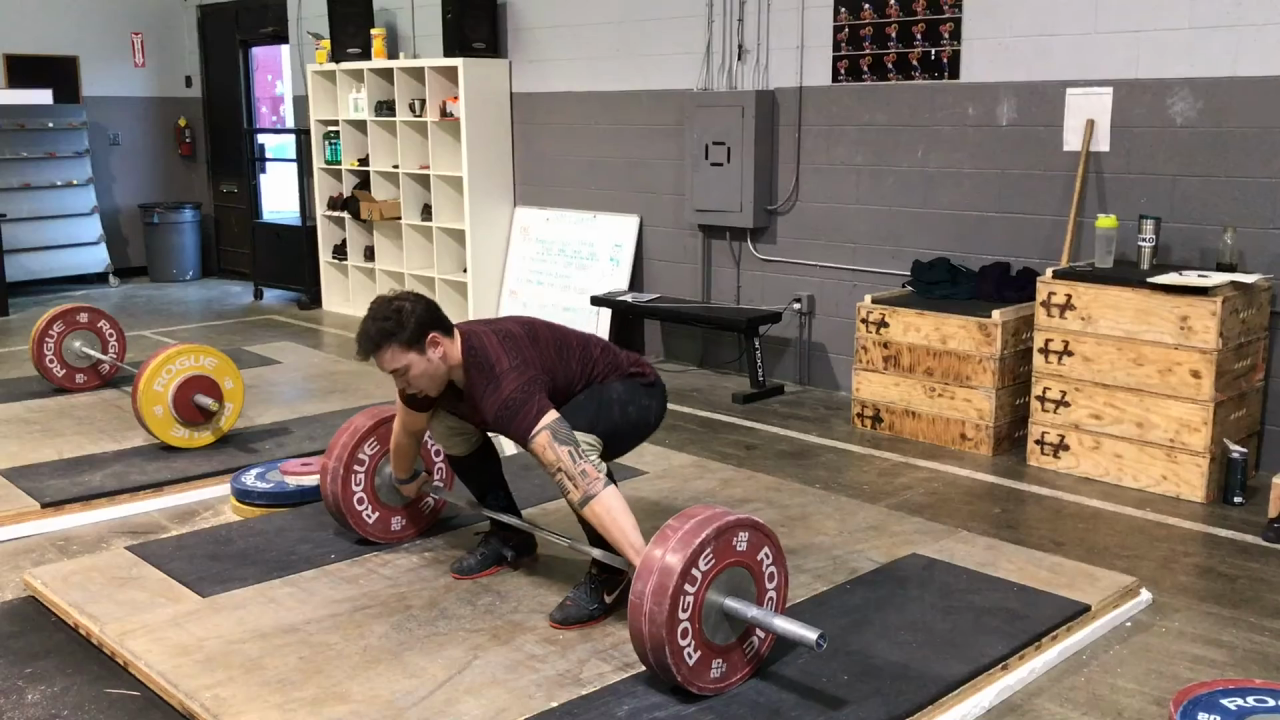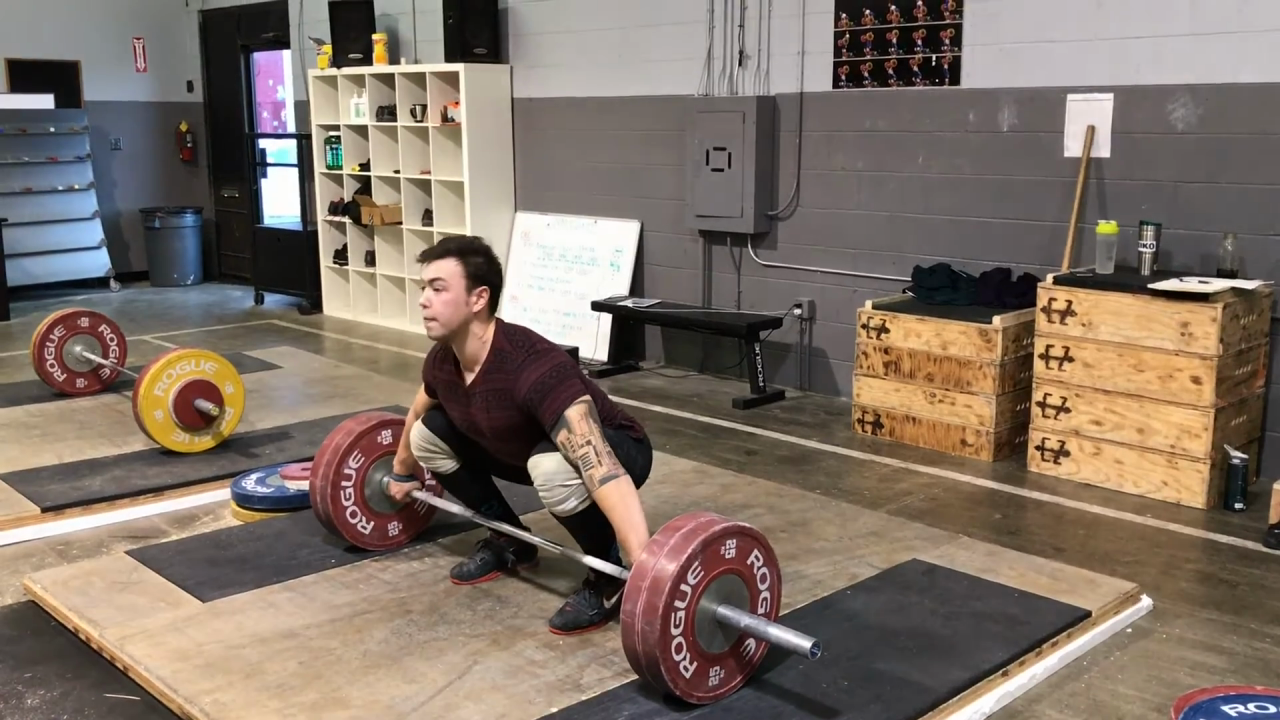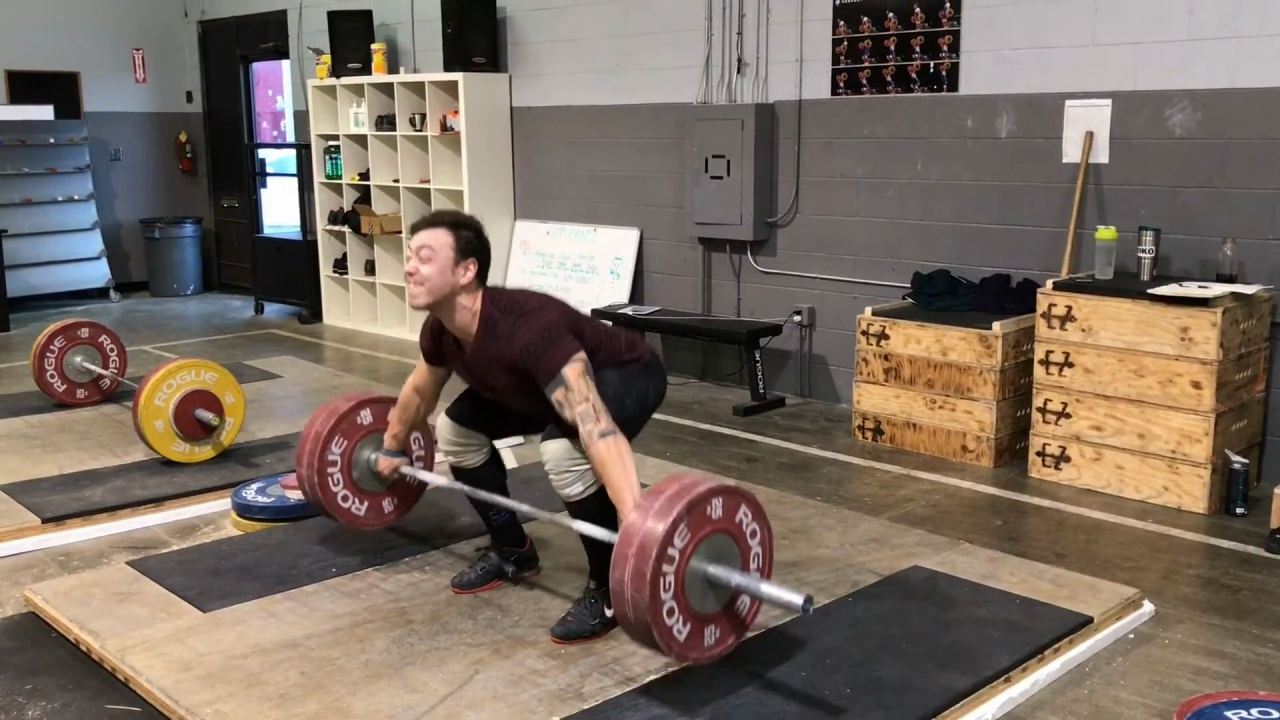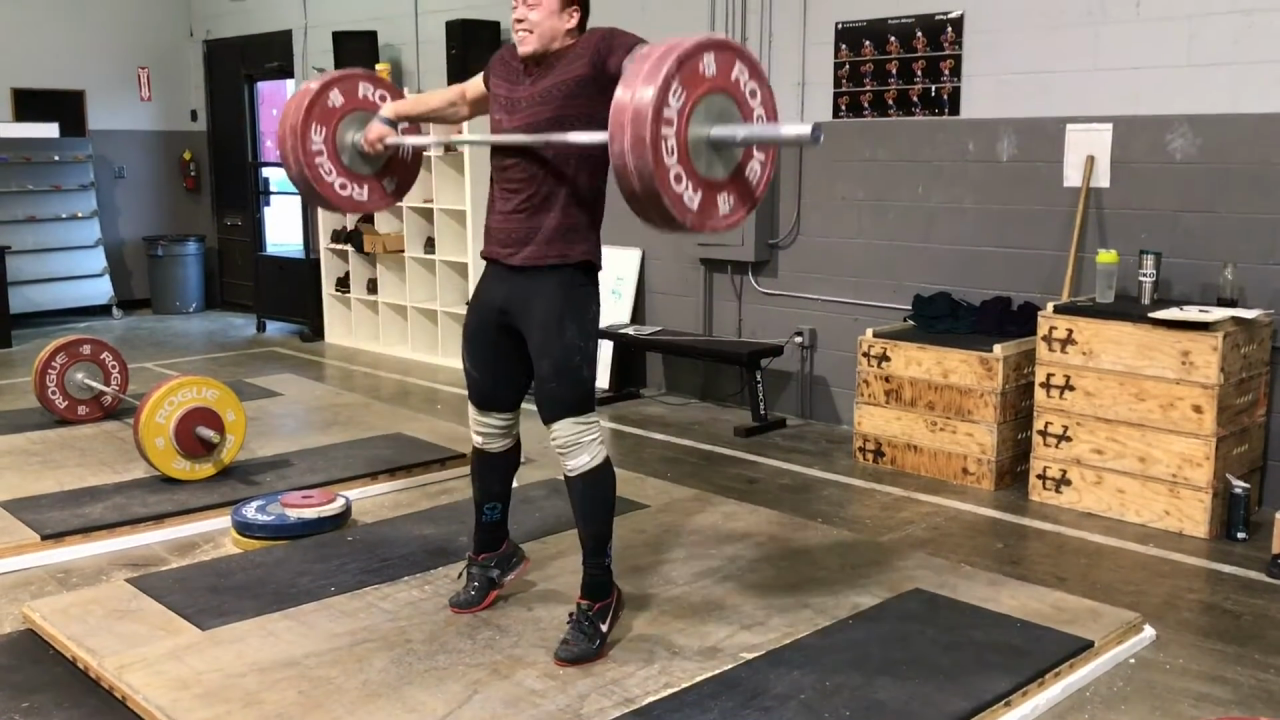
dt=1s
person 1, frame 1
left shoulder: (501, 380)
right shoulder: (431, 364)
left elbow: (581, 479)
right elbow: (407, 430)
right wrist: (405, 480)
left hip: (629, 393)
right hip: (565, 392)
left knee: (569, 447)
right knee: (444, 423)
left ankle: (611, 572)
right ankle: (509, 536)
person 1, frame 2
left shoulder: (534, 367)
right shoulder: (442, 362)
left elbow: (600, 470)
right elbow: (417, 415)
right wrist: (401, 473)
left hip: (617, 449)
left knee: (553, 468)
right knee: (428, 434)
left ankle: (609, 577)
right ankle: (509, 542)
person 1, frame 3
left shoulder: (528, 328)
right shoulder: (440, 330)
left elbow: (598, 429)
right elbow: (419, 391)
right wrist: (392, 448)
left hip: (624, 372)
left knee: (563, 453)
right knee: (456, 431)
left ankle: (607, 590)
right ankle: (511, 550)
person 1, frame 4
right shoulder: (508, 64)
right elbow: (458, 97)
right wrist: (389, 116)
left hip: (559, 277)
right hip: (498, 274)
left knee: (572, 433)
right knee: (488, 424)
left ankle: (599, 597)
right ankle: (493, 551)
